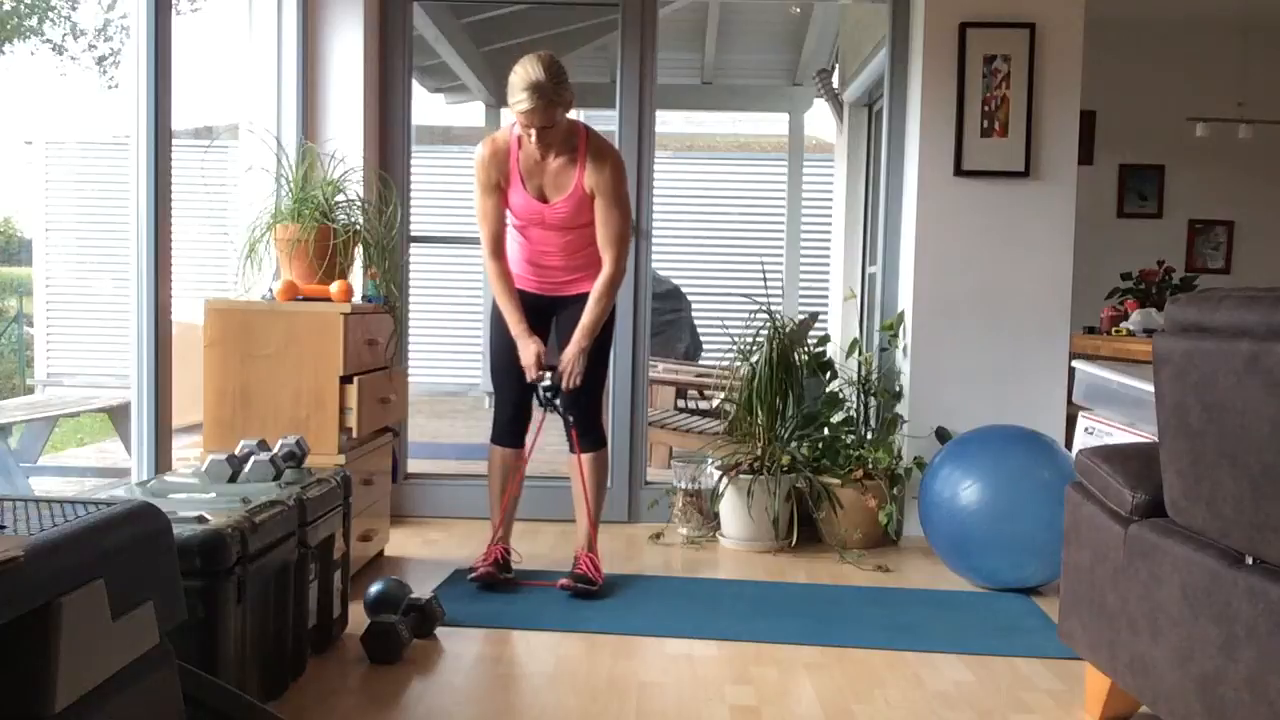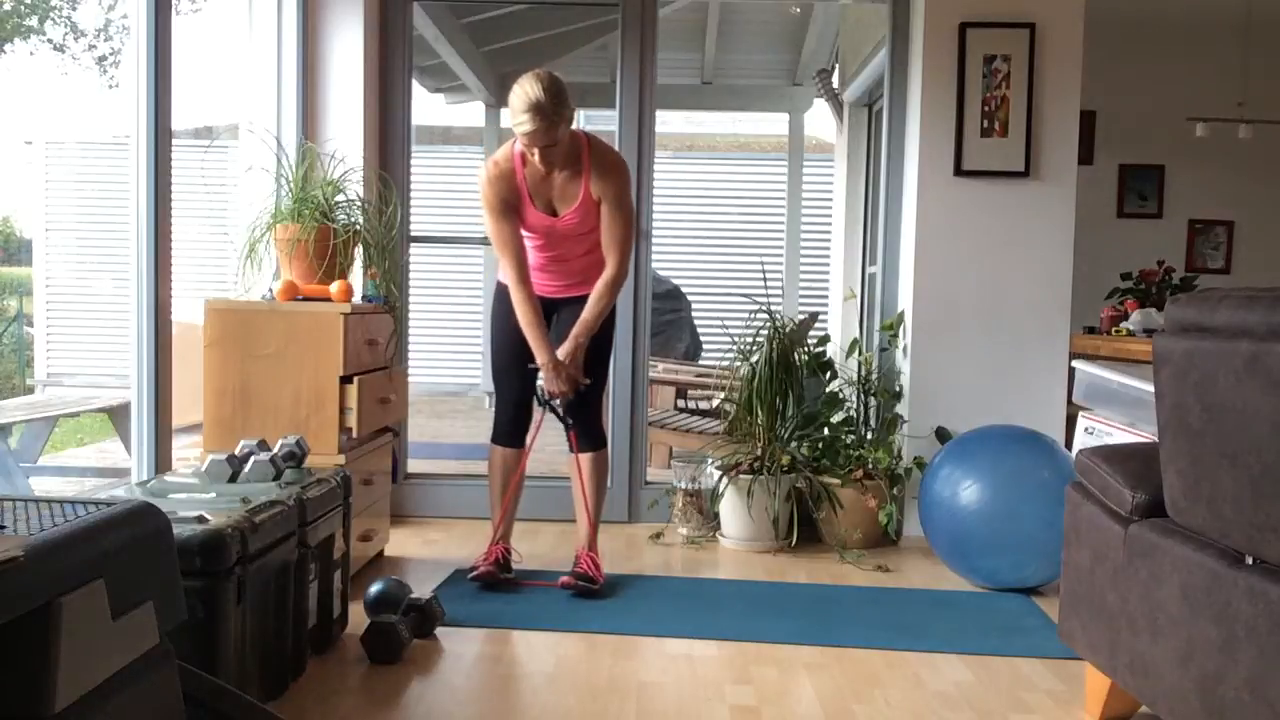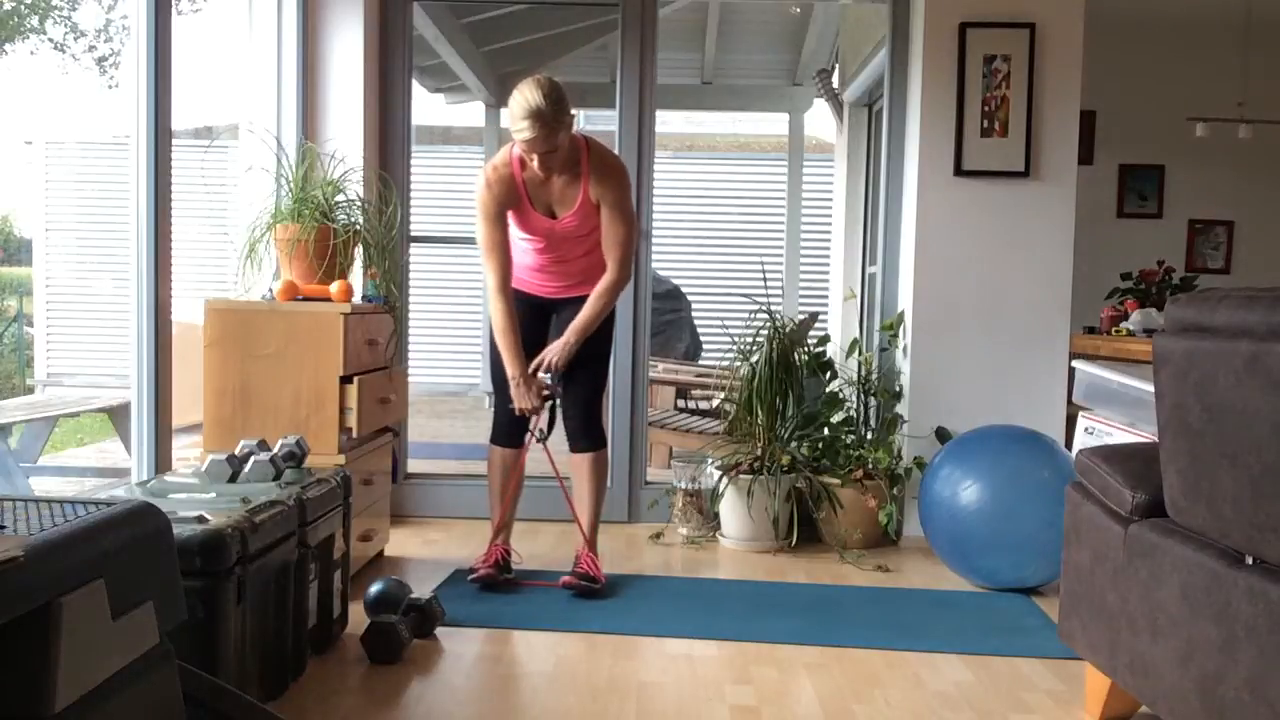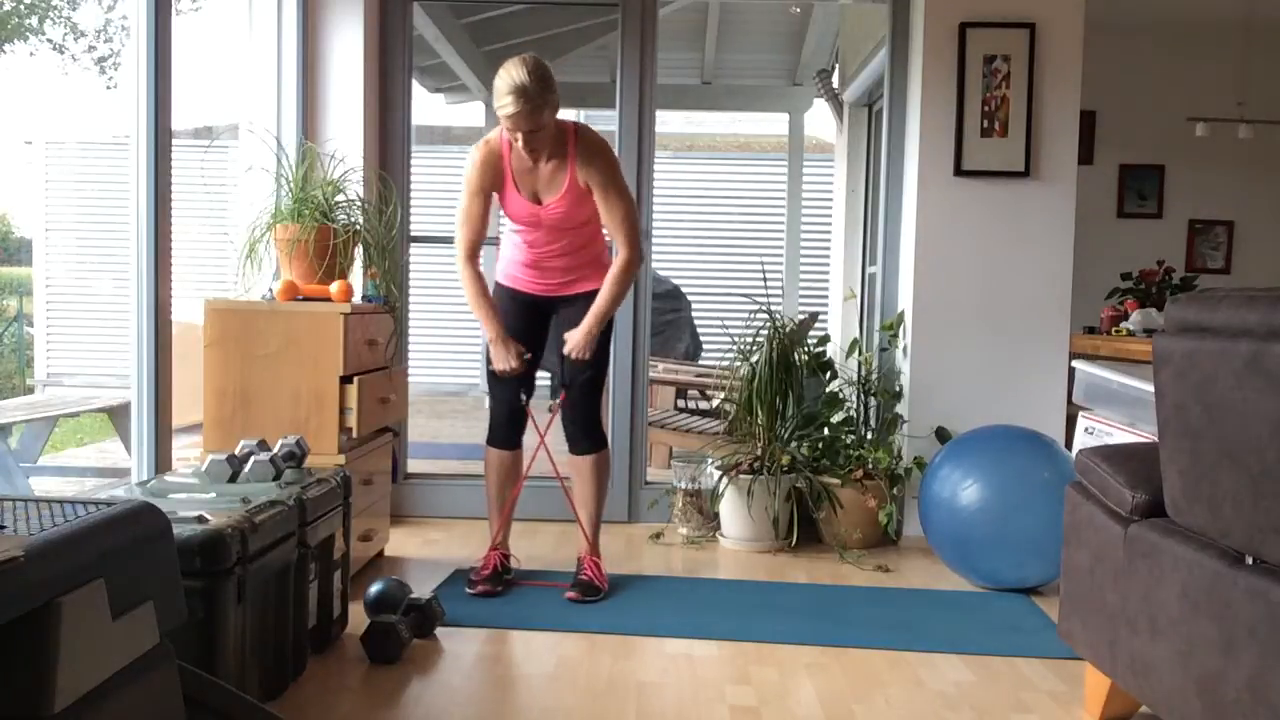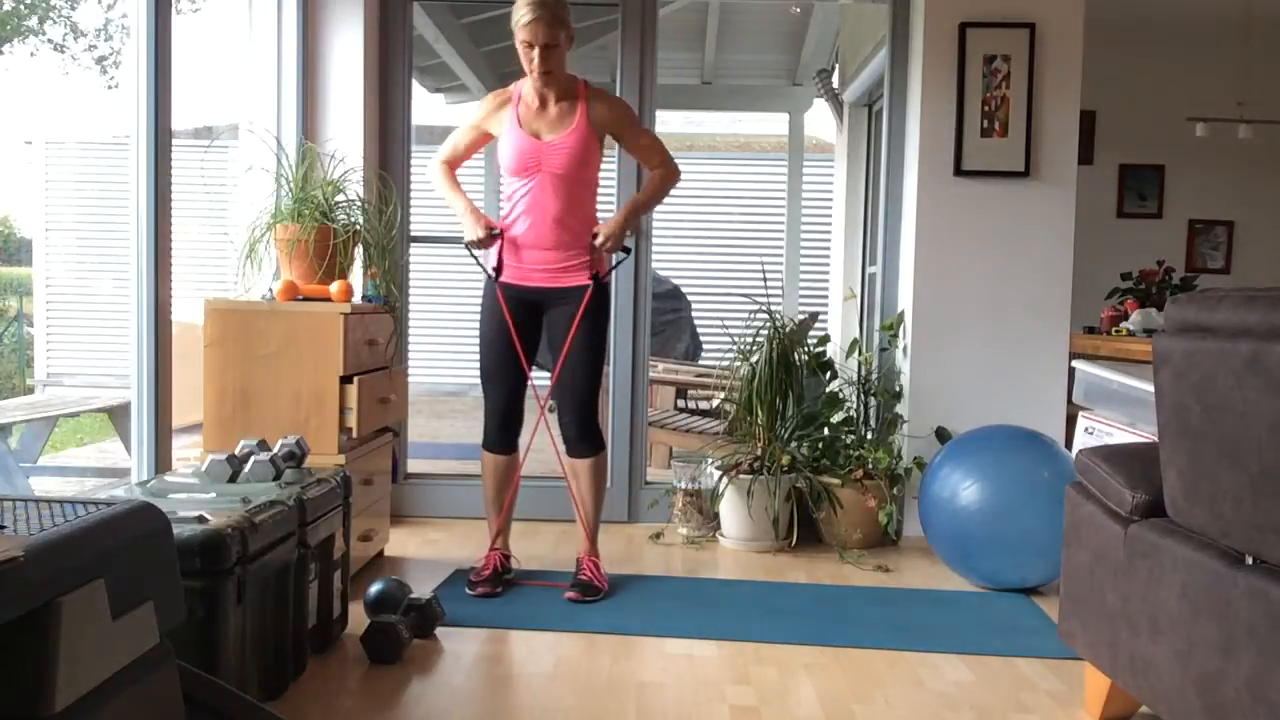
dt=0.5s
person 1, frame 1
left shoulder: (601, 161)
right shoulder: (493, 155)
left elbow: (613, 263)
right elbow: (492, 254)
left wrist: (580, 344)
right wrist: (523, 335)
left hip: (583, 294)
right hip: (519, 293)
left knee: (583, 416)
right knee: (509, 415)
left ankle: (587, 551)
right ankle: (498, 546)
person 1, frame 2
left shoulder: (606, 167)
right shoulder: (499, 173)
left elbow: (617, 265)
right elbow: (517, 277)
left wrist: (575, 344)
right wrist: (546, 361)
left hip: (587, 295)
right hip: (520, 295)
left knee: (583, 416)
right knee: (510, 413)
left ankle: (587, 551)
right ankle: (499, 545)
person 1, frame 3
left shoulder: (605, 170)
right shoulder: (497, 177)
left elbow: (619, 269)
right elbow: (497, 286)
left wrist: (569, 342)
right wrist: (517, 374)
left hip: (587, 297)
right hip: (522, 294)
left knee: (582, 417)
right knee: (508, 414)
left ankle: (588, 552)
right ankle: (498, 547)
person 1, frame 4
left shoulder: (591, 153)
right shoulder: (487, 157)
left elbow: (629, 252)
right elbow: (467, 258)
left wrist: (591, 327)
right wrist: (495, 338)
left hip: (583, 292)
right hip: (517, 289)
left knee: (582, 419)
right knee: (505, 417)
left ankle: (591, 556)
right ankle: (498, 550)
person 1, frame 5
left shoulder: (600, 106)
right shoulder: (497, 107)
left elbow: (665, 170)
right elbow: (442, 164)
left wrist: (625, 218)
right wrist: (468, 213)
left hip: (578, 285)
right hip: (510, 281)
left knee: (578, 419)
right knee: (500, 415)
left ankle: (589, 555)
right ankle: (497, 551)
